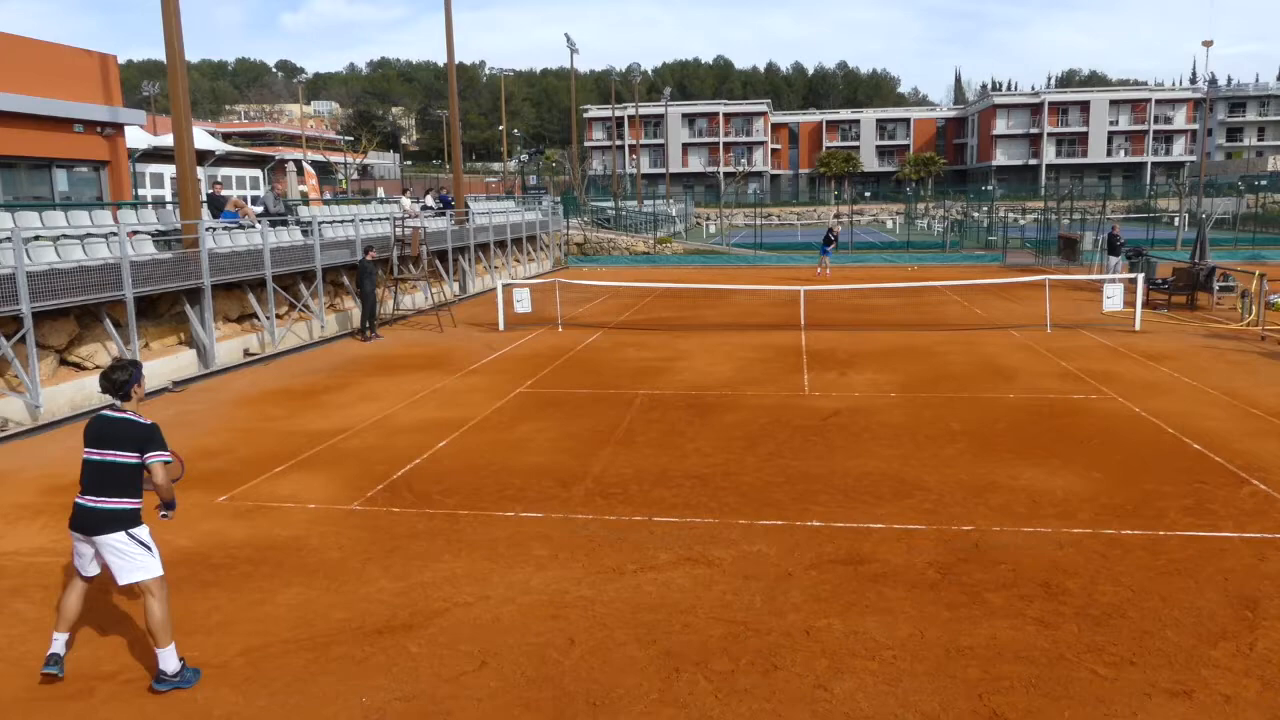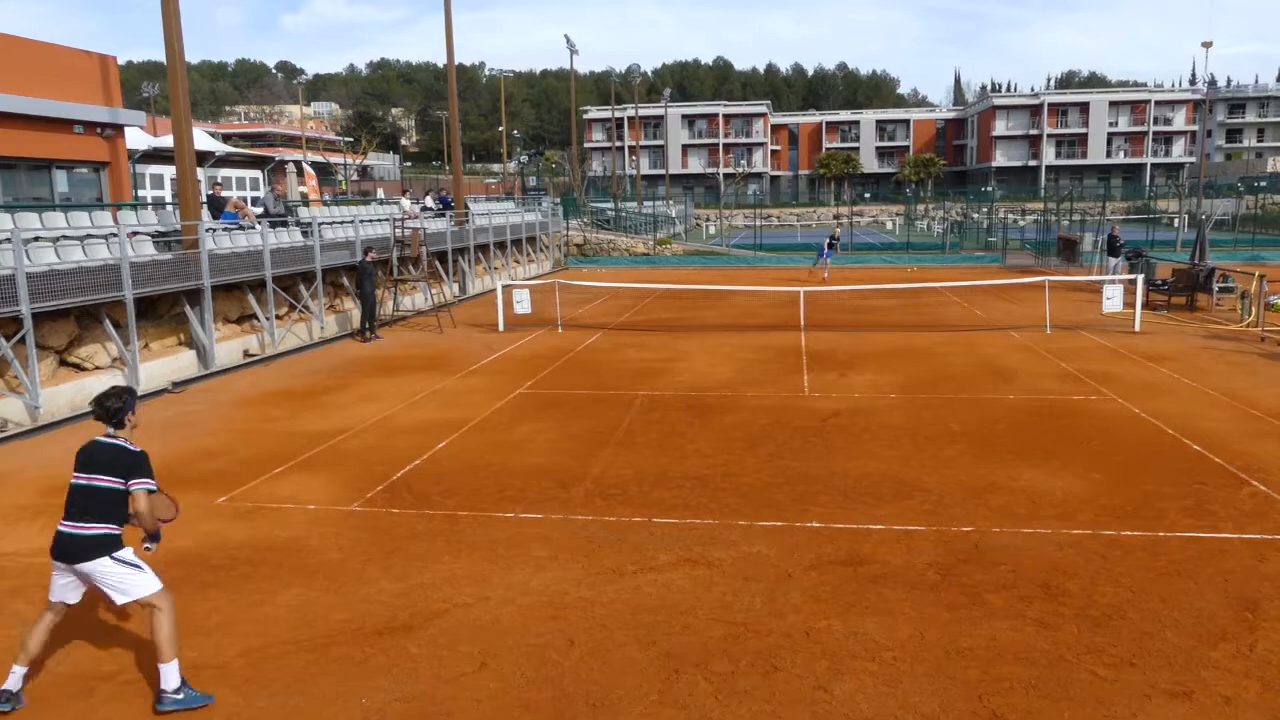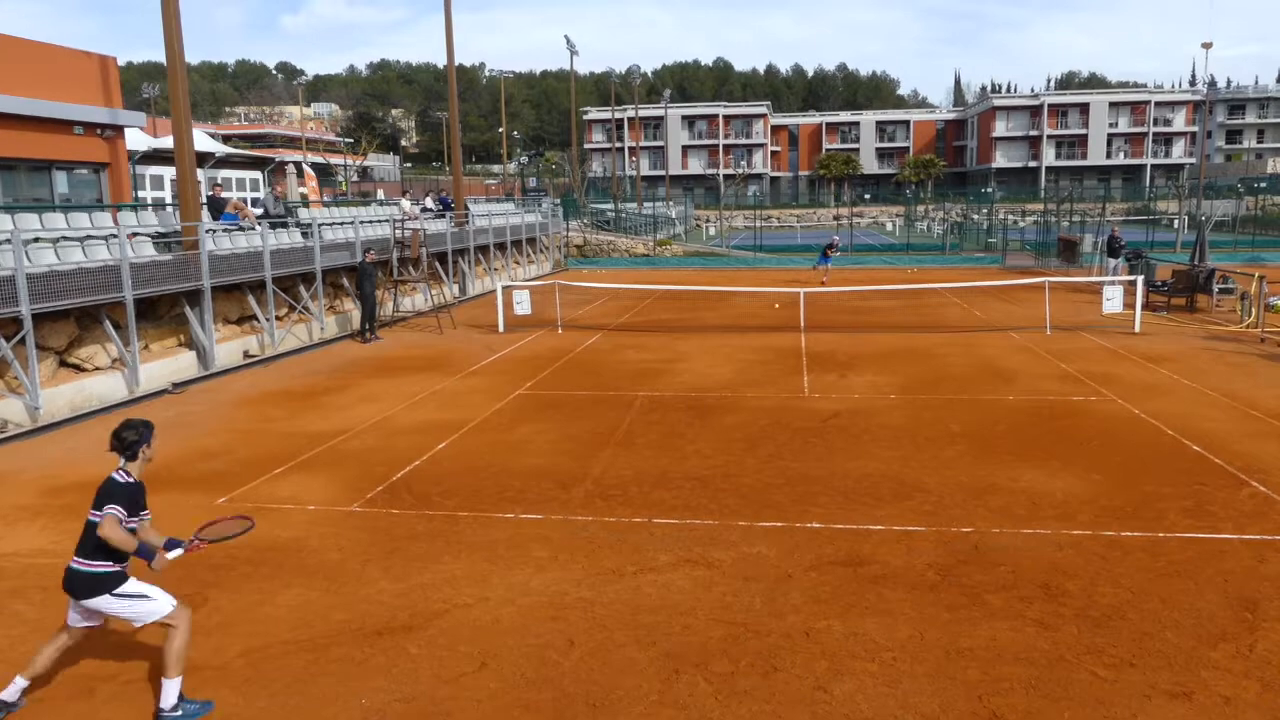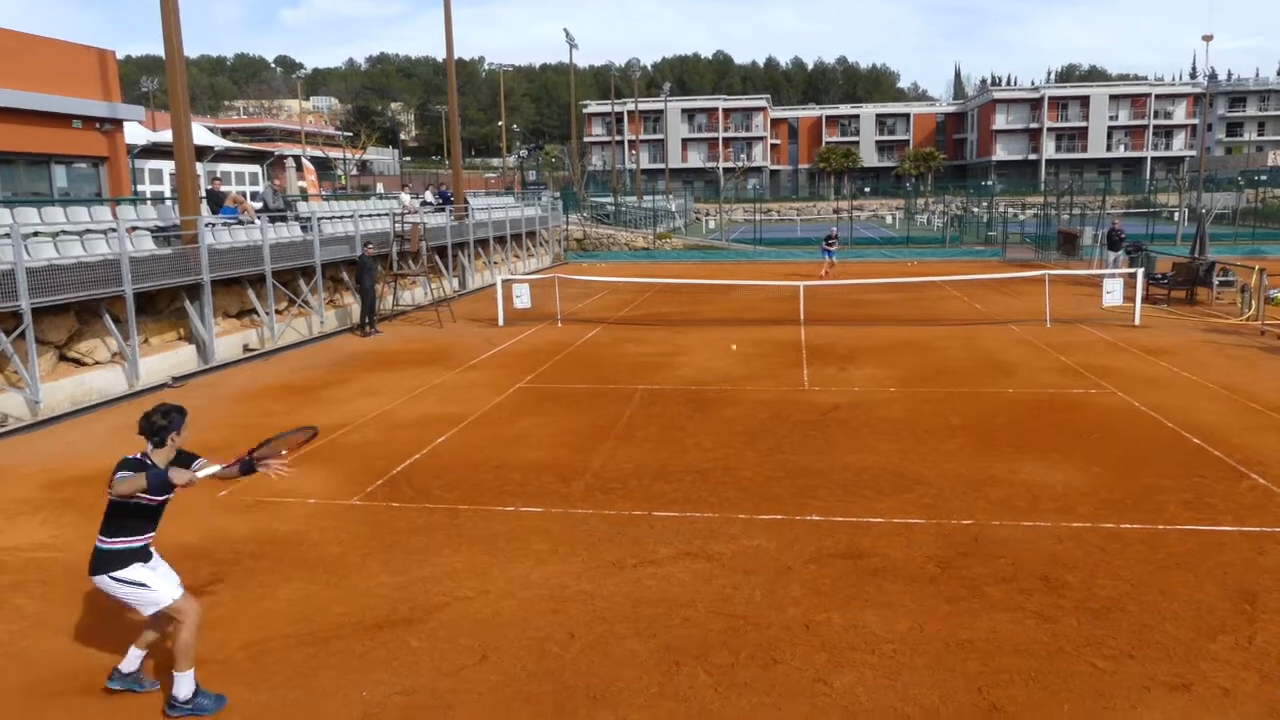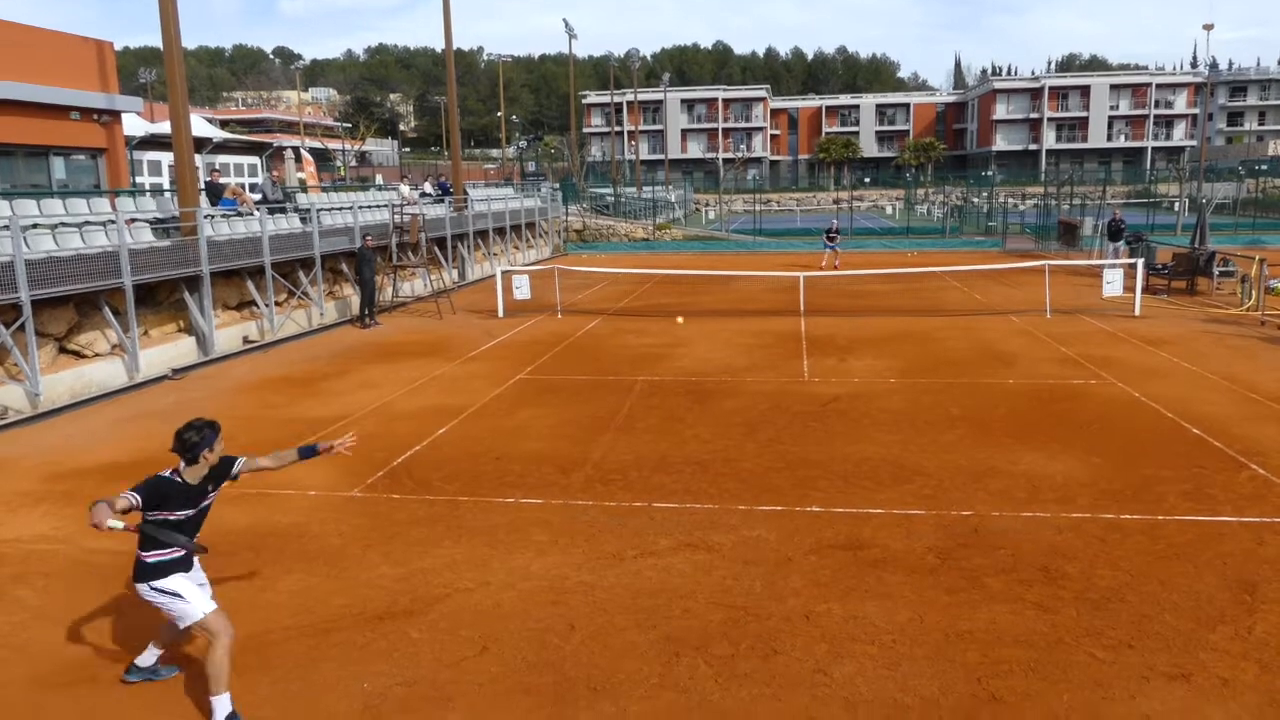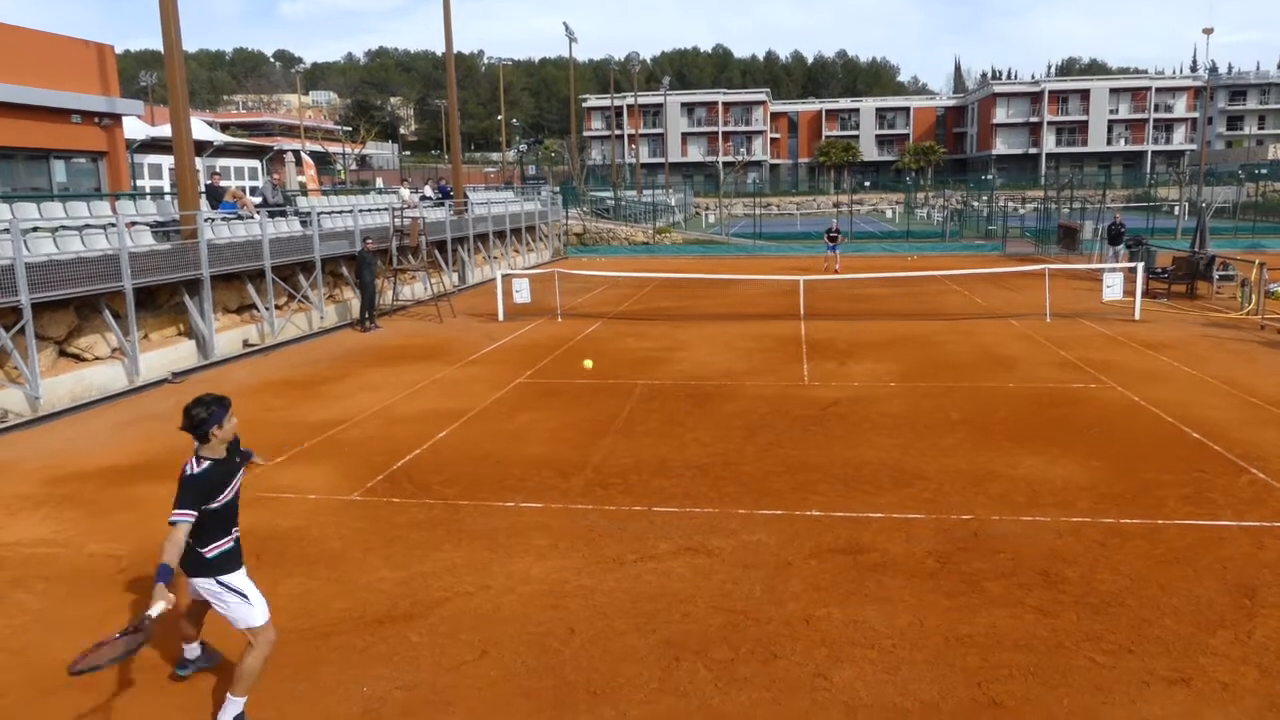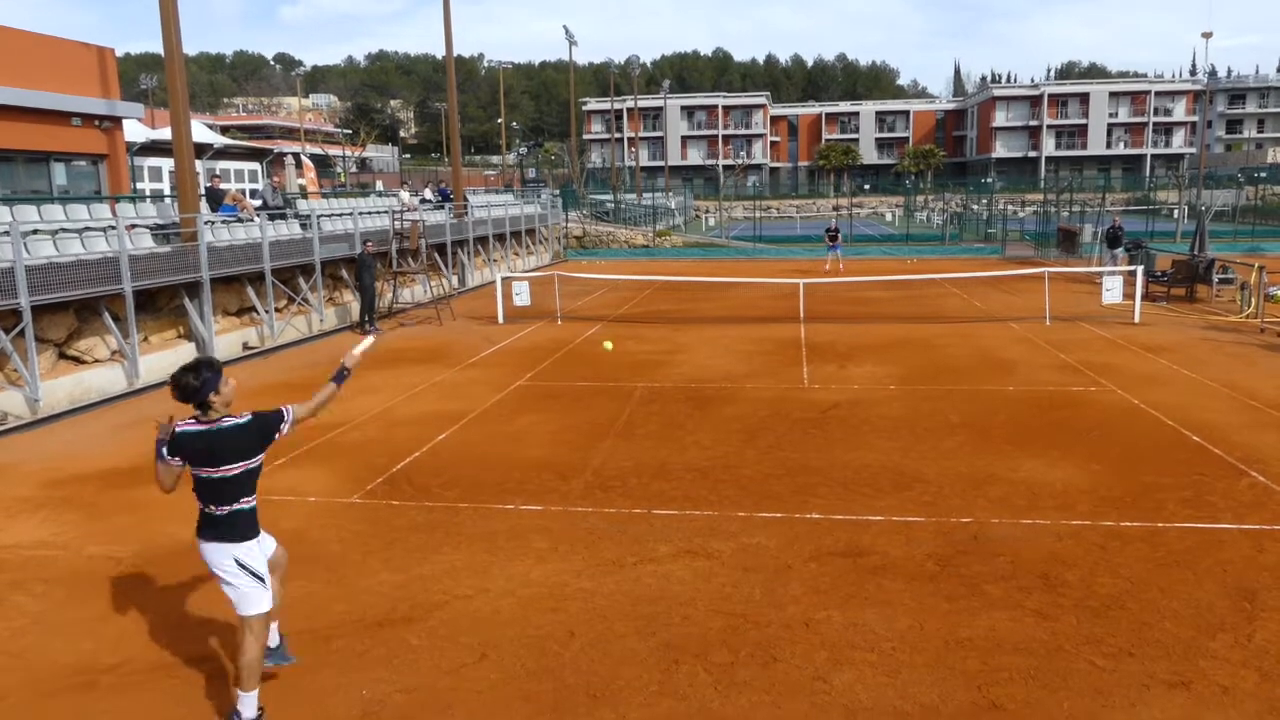
dt=0.2s
person 1, frame 1
left shoulder: (94, 424)
right shoulder: (147, 430)
right elbow: (161, 480)
right wrist: (170, 504)
left hip: (83, 519)
right hip: (118, 524)
left knee: (79, 580)
right knee: (155, 590)
left ankle: (56, 655)
right ankle: (169, 670)
person 1, frame 2
left shoulder: (86, 450)
right shoulder: (134, 456)
right elbow: (142, 508)
left wrist: (138, 522)
right wrist: (152, 532)
left hip: (64, 547)
right hip: (98, 550)
left knee: (53, 612)
right knee: (162, 603)
right ankle: (171, 691)
person 1, frame 3
left shoulder: (134, 486)
right shoulder: (121, 487)
left elbow: (145, 533)
right elbow: (107, 530)
left wrist: (180, 544)
right wrist: (149, 555)
left hip: (80, 579)
right hip: (102, 585)
left knee: (68, 636)
right knee: (181, 618)
person 1, frame 4
left shoulder: (179, 460)
right shoulder: (130, 467)
left elbow: (222, 471)
right elbow: (121, 486)
left wrist: (252, 465)
right wrist: (166, 476)
left hip: (142, 556)
right hip: (115, 567)
left knee: (170, 610)
right knee: (189, 612)
left ankle: (127, 672)
person 1, frame 5
left shoulder: (214, 473)
right shoulder: (159, 485)
left elbow: (267, 461)
right elbow: (113, 505)
left wrist: (321, 448)
right wrist: (101, 508)
left hip: (180, 565)
right hip: (156, 577)
left knee: (197, 616)
right knee: (222, 632)
left ankle: (141, 666)
person 1, frame 6
left shoulder: (228, 448)
right shoulder: (195, 480)
right elbow: (178, 535)
left wrist: (248, 456)
right wrist: (163, 580)
left hip: (205, 563)
right hip: (217, 570)
left knee: (201, 603)
right knee: (264, 637)
left ankle: (191, 660)
person 1, frame 7
left shoulder: (180, 434)
right shoulder: (253, 426)
left elbow: (166, 484)
right elbow: (310, 408)
left wrist: (160, 443)
right wrist: (343, 372)
left hip: (212, 536)
right hip: (232, 543)
left knee: (274, 558)
right knee: (255, 624)
left ankle: (270, 647)
